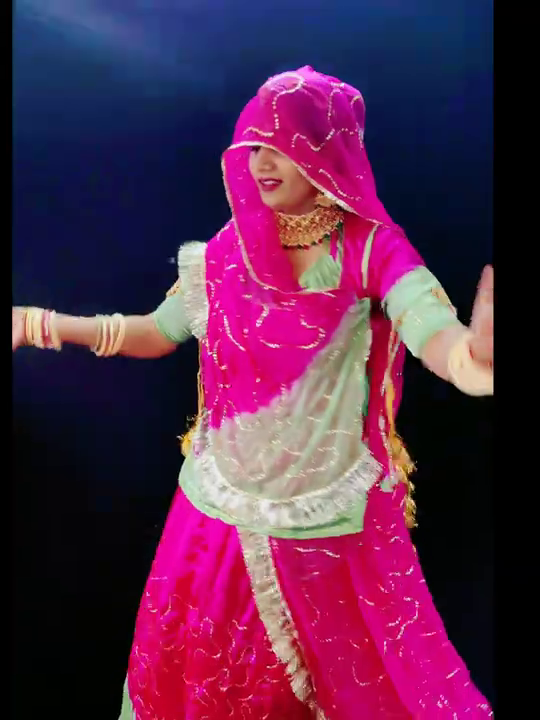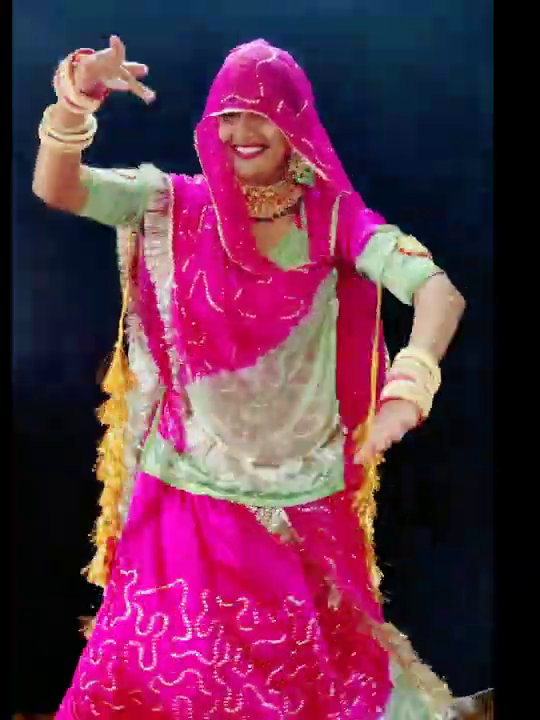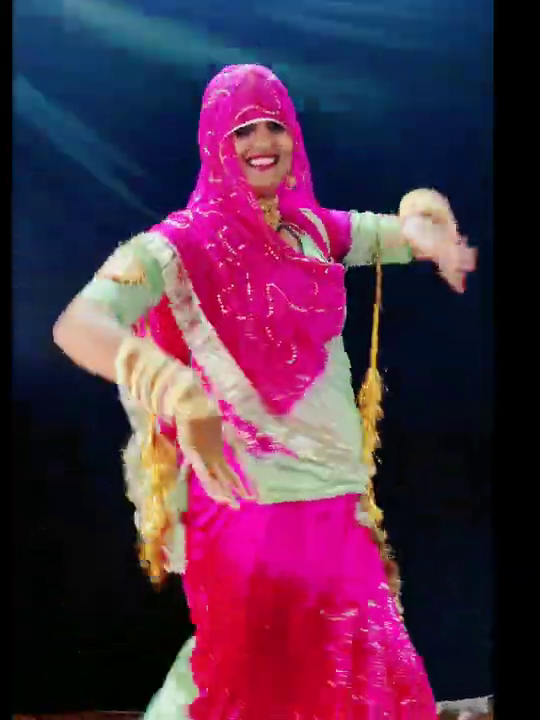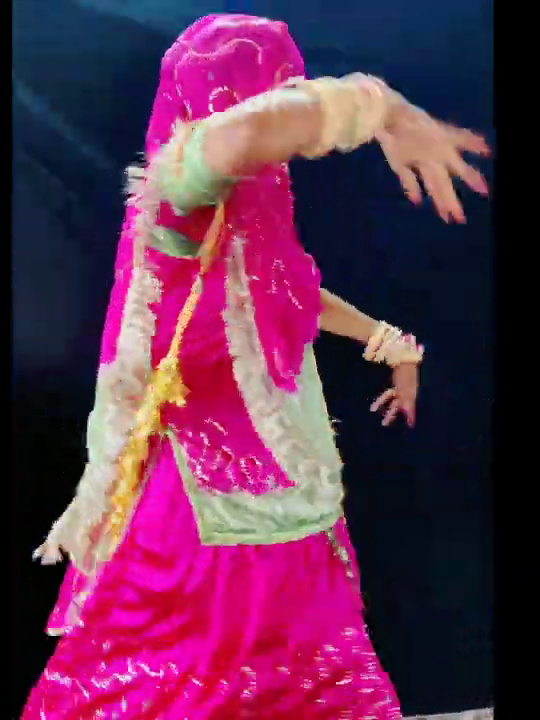
dt=1s
person 1, frame 1
left shoulder: (374, 247)
right shoulder: (225, 252)
left elbow: (437, 336)
right elbow: (158, 333)
left wrist: (478, 354)
right wrist: (53, 326)
left hip: (333, 510)
right hip: (222, 504)
person 1, frame 2
left shoulder: (338, 217)
right shoulder: (175, 204)
left elbow: (437, 289)
right elbow: (57, 188)
left wrist: (416, 366)
right wrist: (72, 107)
left hip: (302, 484)
right hip: (184, 480)
left knee: (317, 653)
right knee: (162, 661)
person 1, frame 3
left shoulder: (315, 228)
right shoulder: (180, 243)
left elbow: (412, 237)
right elbow: (77, 327)
left wrist: (429, 216)
right wrist: (171, 389)
left hip: (324, 485)
right hip: (255, 495)
left knee: (347, 659)
person 1, frame 4
left shoulder: (250, 202)
right shoulder: (184, 176)
left elbow: (295, 291)
right elbow: (242, 129)
left wrist: (391, 342)
right wrist: (381, 108)
left hip: (264, 477)
right hip: (205, 491)
